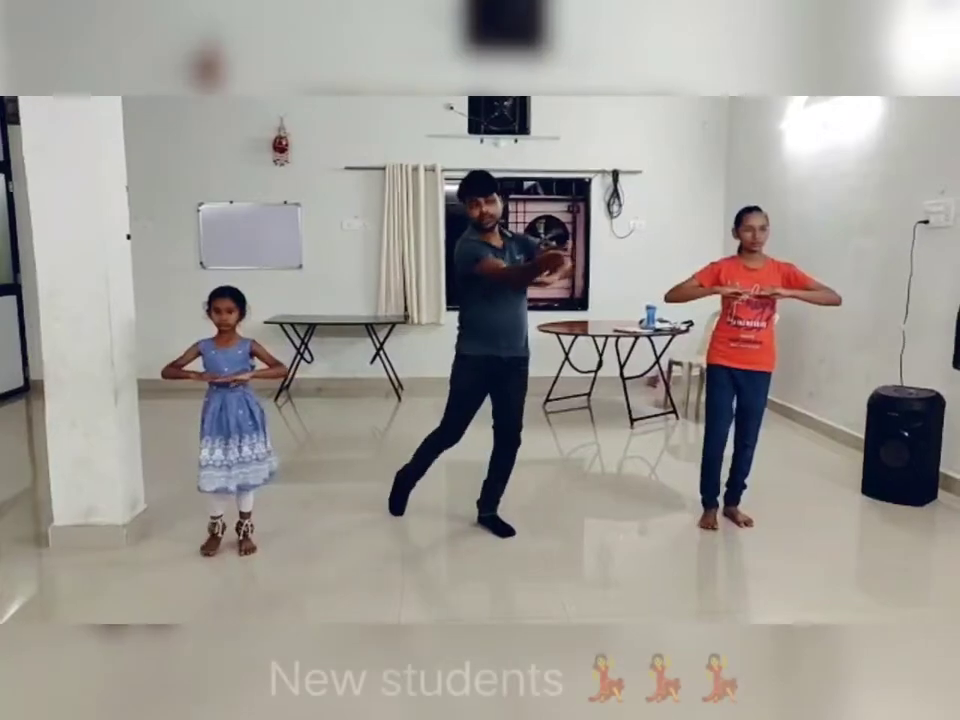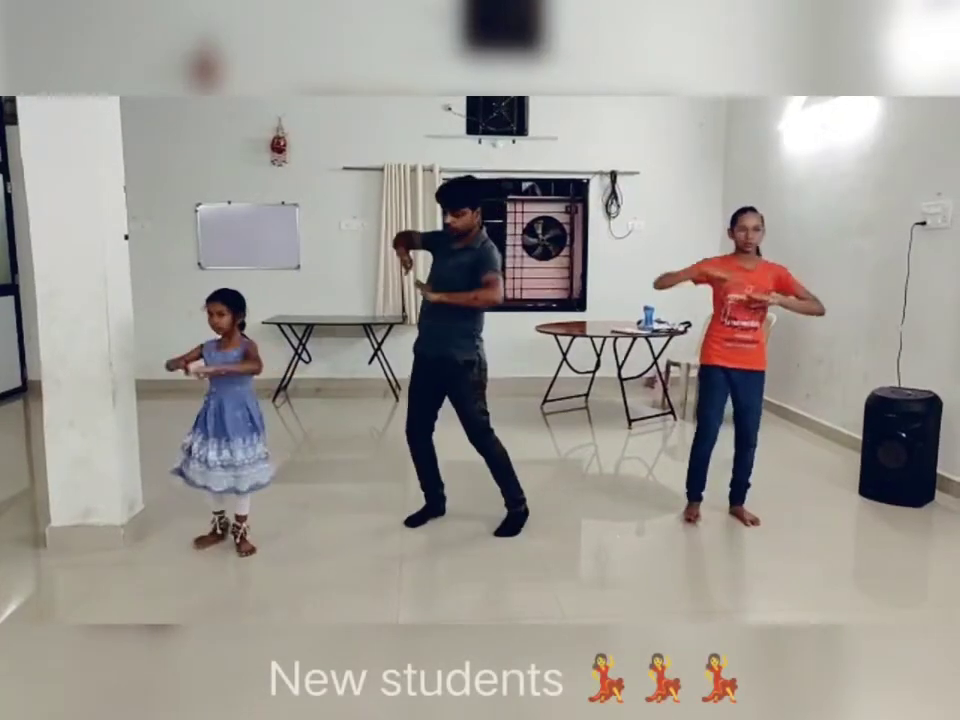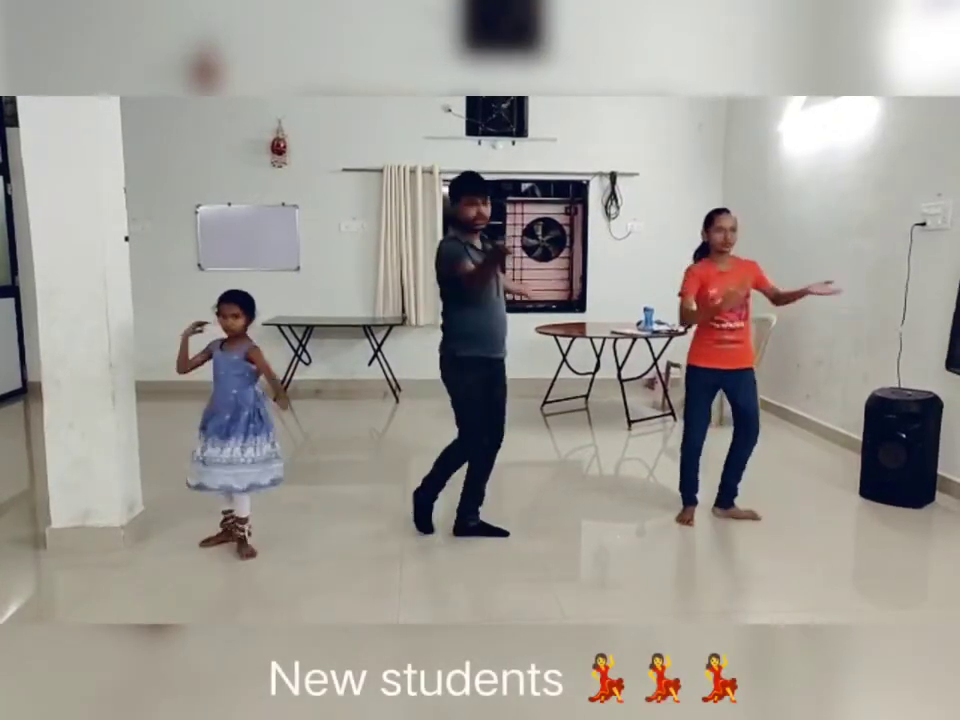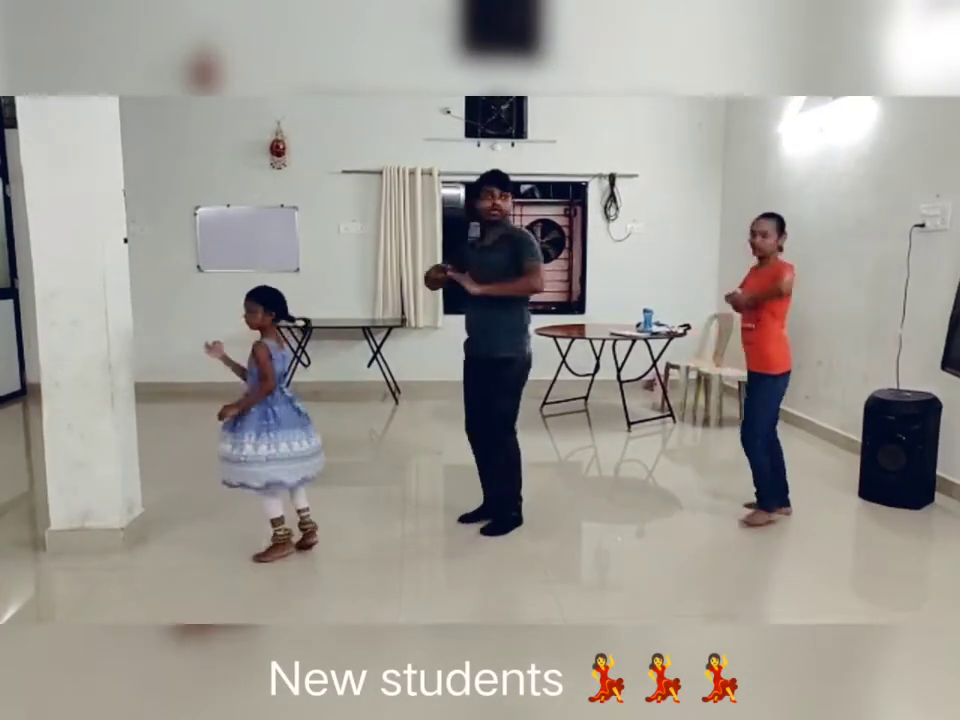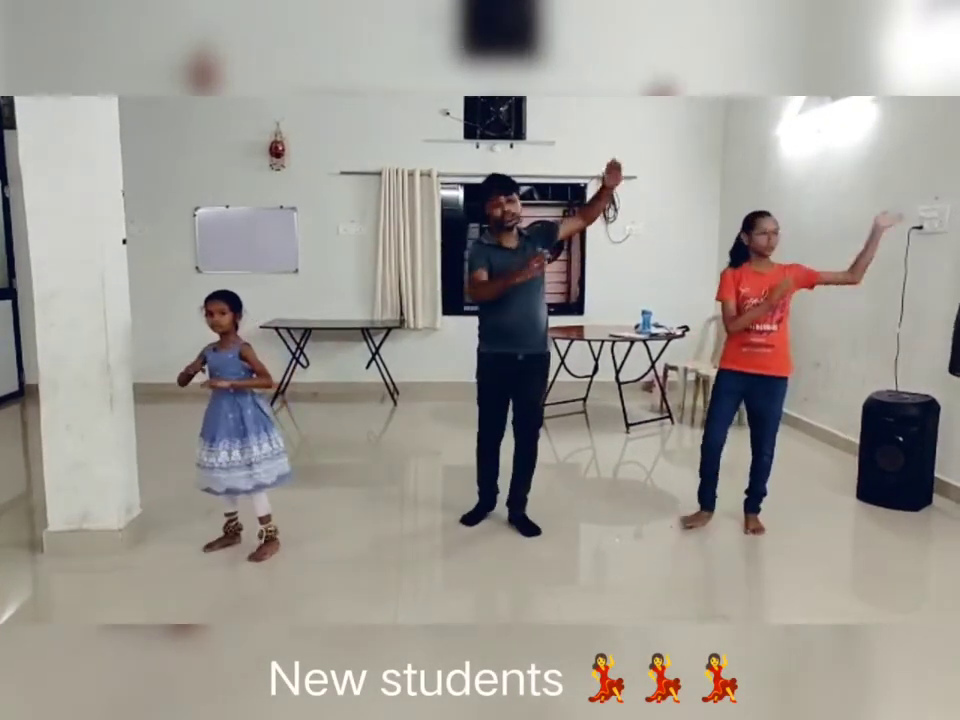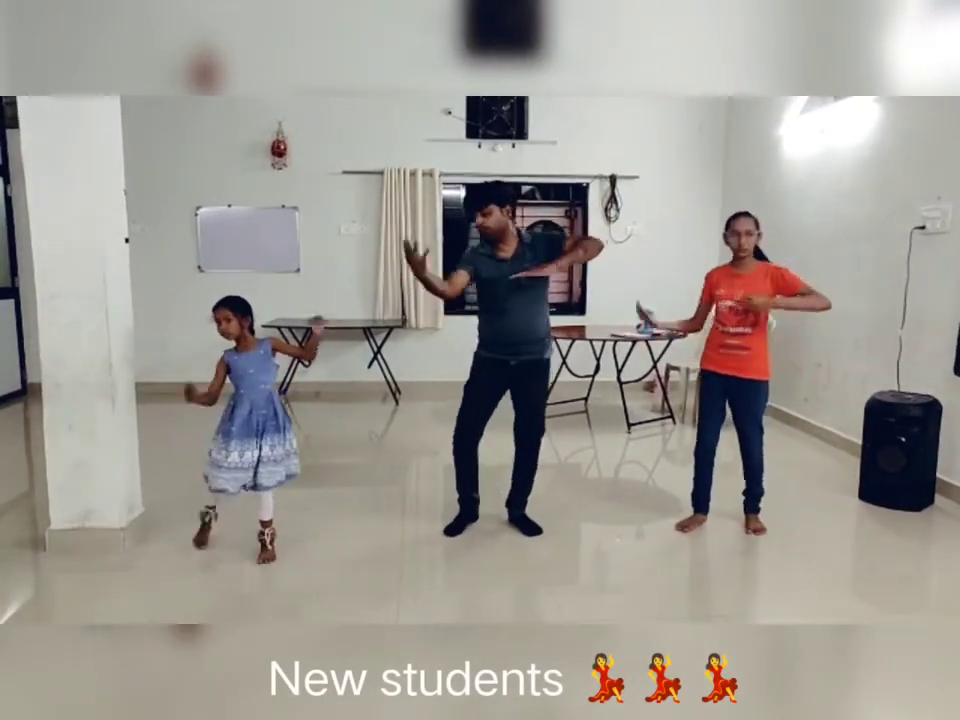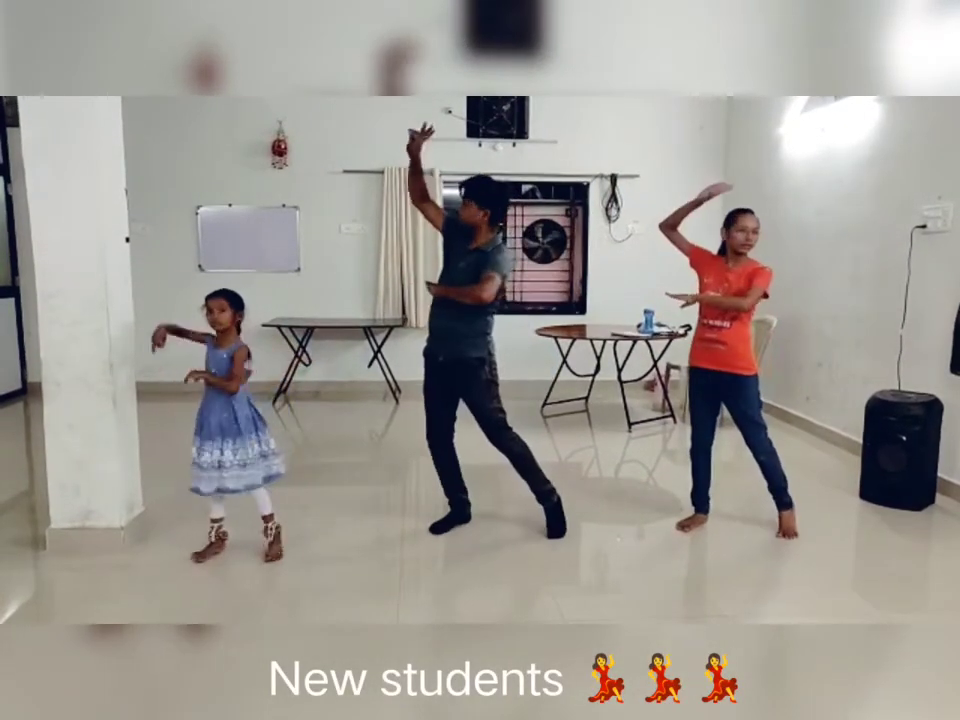
dt=0.5s
person 1, frame 1
left shoulder: (518, 241)
right shoulder: (468, 247)
left elbow: (559, 261)
right elbow: (506, 275)
left wrist: (553, 274)
right wrist: (540, 264)
left hip: (515, 358)
right hip: (474, 357)
left knee: (508, 437)
right knee: (450, 429)
left ankle: (488, 509)
right ankle: (407, 478)
person 1, frame 2
left shoulder: (485, 252)
right shoulder: (441, 240)
left elbow: (492, 296)
right elbow: (404, 237)
left wrist: (439, 295)
right wrist: (404, 251)
left hip: (462, 361)
right hip: (427, 355)
left knee: (480, 434)
right knee: (417, 431)
left ankle: (516, 505)
right ankle: (434, 501)
person 1, frame 3
left shoulder: (482, 244)
right shoulder: (451, 247)
right elbow: (469, 274)
right wrist: (492, 261)
left hip: (491, 359)
right hip: (465, 360)
left knee: (491, 437)
right knee: (473, 437)
left ankle: (468, 516)
right ankle: (425, 493)
person 1, frame 4
left shoulder: (521, 241)
right shoulder: (472, 247)
left elbow: (535, 284)
right elbow: (433, 281)
left wrist: (481, 288)
right wrist: (442, 274)
left hip: (508, 355)
right hip: (477, 353)
left knee: (499, 430)
right knee: (476, 429)
left ankle: (510, 510)
right ankle: (493, 502)
person 1, frame 5
left shoulder: (539, 236)
right shoulder: (480, 249)
left elbow: (586, 216)
right elbow: (477, 292)
left wrist: (607, 188)
right wrist: (519, 276)
left hip: (536, 354)
right hip: (495, 355)
left knee: (528, 433)
right knee: (490, 431)
left ankle: (518, 507)
right ankle: (486, 499)
person 1, frame 6
left shoulder: (542, 244)
right shoulder: (476, 257)
left elbow: (593, 245)
right elbow: (448, 289)
left wrist: (554, 267)
right wrist: (421, 273)
left hip: (534, 361)
right hip: (490, 360)
left knee: (529, 439)
right knee: (465, 435)
left ankle: (517, 508)
right ankle: (467, 507)
person 1, frame 7
left shoulder: (494, 254)
right shoulder: (456, 235)
left elbow: (485, 294)
right elbow: (419, 198)
left wrist: (442, 289)
right wrist: (414, 155)
left hip: (473, 360)
right hip: (437, 358)
left knee: (499, 434)
right knee: (438, 437)
left ankle: (550, 500)
right ankle: (459, 507)
person 2, frame 1
left shoulder: (782, 271)
right shoulder: (721, 268)
left elbow: (834, 298)
right elbow: (672, 296)
left wrist: (788, 293)
right wrist: (715, 290)
left hip: (759, 367)
right hip: (722, 364)
left knee: (747, 439)
right knee: (716, 436)
left ankle: (732, 502)
right ankle: (710, 504)
person 2, frame 2
left shoulder: (776, 273)
right shoulder: (712, 266)
left elbow: (818, 308)
right elbow: (660, 284)
left wrist: (778, 300)
right wrist: (698, 271)
left hip: (752, 367)
right hip: (716, 363)
left knee: (747, 438)
right knee: (706, 433)
left ankle: (737, 502)
right ankle: (693, 499)
person 2, frame 3
left shoulder: (748, 267)
right shoulder: (696, 272)
left elbow: (778, 298)
right elbow: (686, 319)
left wrist: (806, 291)
right wrist: (720, 304)
left hip: (741, 365)
right hip: (703, 367)
left knee: (748, 432)
right knee: (694, 435)
left ankle: (725, 502)
right ankle: (688, 502)
person 2, frame 4
left shoulder: (782, 270)
right shoulder: (757, 272)
left elbow: (784, 288)
left wrist: (746, 299)
right wrist: (746, 303)
left hip: (770, 369)
right hip: (762, 367)
left knee: (753, 436)
right knee: (764, 433)
left ankle: (768, 505)
right ankle: (779, 499)
person 2, frame 5
left shoulder: (793, 274)
right shoulder: (732, 275)
left elbow: (853, 277)
right elbow: (730, 326)
left wrist: (877, 232)
right wrist: (773, 299)
left hip: (772, 375)
right hip: (732, 372)
left knee: (763, 447)
right knee: (712, 440)
left ankle: (752, 509)
right ankle: (705, 506)
person 2, frame 6
left shoulder: (774, 274)
right shoulder: (715, 277)
left elbow: (823, 302)
right elbow: (695, 324)
left wrist: (774, 302)
right wrist: (659, 324)
left hip: (752, 375)
right hip: (714, 372)
left knee: (751, 445)
right knee: (705, 443)
left ankle: (752, 510)
right ankle: (700, 510)
person 2, frame 7
left shoulder: (759, 272)
right shoulder: (706, 262)
left elbow: (746, 303)
right elbow: (667, 227)
left wrist: (699, 297)
right wrist: (701, 200)
left hip: (739, 372)
right hip: (702, 368)
left knee: (758, 442)
right knee: (700, 442)
left ankle: (785, 507)
right ankle: (701, 509)
person 3, frame 1
left shoulder: (249, 347)
right shoulder: (203, 347)
left elbow: (281, 369)
right elbow: (166, 372)
left wrist: (249, 374)
right wrist: (193, 374)
left hip: (244, 413)
right hip: (216, 414)
left knee: (246, 472)
right knee: (216, 473)
left ankle: (245, 531)
right ankle: (215, 531)
person 3, frame 2
left shoulder: (248, 346)
right shoulder: (207, 348)
left elbow: (256, 367)
right elbow: (173, 364)
left wrist: (217, 368)
right wrist: (182, 364)
left hip: (241, 416)
right hip: (214, 416)
left knee: (243, 475)
right knee: (212, 473)
left ankle: (240, 533)
right ankle: (218, 527)
person 3, frame 3
left shoulder: (251, 350)
right shoulder: (216, 347)
left elbow: (270, 374)
right elbow: (183, 368)
left wrist: (279, 394)
right wrist: (185, 337)
left hip: (245, 418)
right hip: (221, 417)
left knee: (239, 479)
right knee: (223, 476)
left ankle: (241, 535)
right ankle: (229, 527)
person 3, frame 4
left shoulder: (261, 347)
right shoulder: (279, 343)
left elbow: (268, 384)
left wrist: (238, 407)
right wrist: (224, 358)
left hip: (263, 418)
right hip: (284, 412)
left knee: (267, 482)
right knee: (290, 477)
left ankle: (282, 540)
right ankle: (308, 529)
person 3, frame 5
left shoulder: (243, 349)
right shoulder: (209, 351)
left elbow: (267, 380)
right elbow: (181, 382)
left wrist: (228, 383)
right wrist: (190, 370)
left hip: (244, 417)
right hip: (220, 418)
left knee: (252, 481)
right knee: (225, 478)
left ankle: (269, 538)
right ankle: (232, 530)
person 3, frame 6
left shoulder: (269, 345)
right shoulder: (227, 358)
left elbow: (306, 355)
right elbow: (211, 398)
left wrist: (315, 335)
right wrist: (193, 395)
left hip: (268, 418)
right hip: (238, 421)
left knee: (264, 481)
right knee: (224, 476)
left ankle: (267, 539)
right ankle: (207, 517)
person 3, frame 7
left shoulder: (240, 350)
right shoulder: (211, 342)
left elbow: (233, 386)
right elbow: (182, 330)
left wrist: (204, 374)
right wrist: (165, 330)
left hip: (237, 419)
right hip: (212, 420)
left knee: (252, 481)
right knee: (212, 480)
left ankle: (273, 534)
right ankle: (217, 538)
